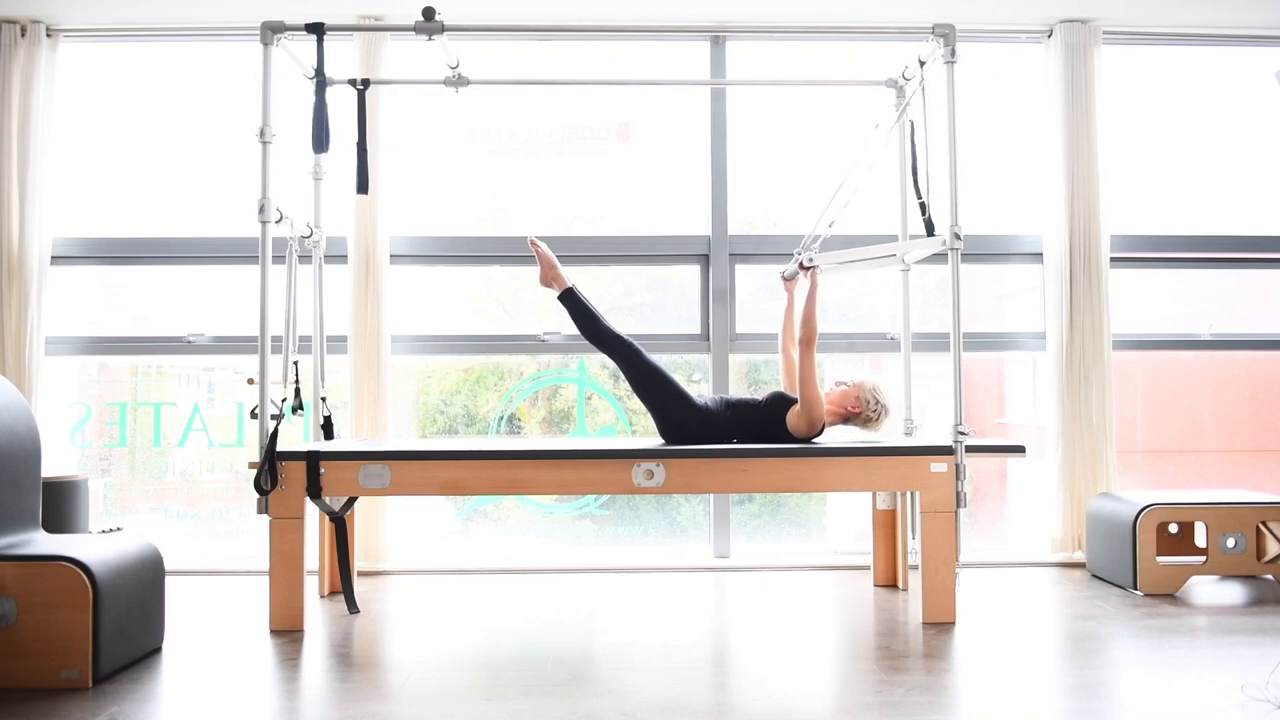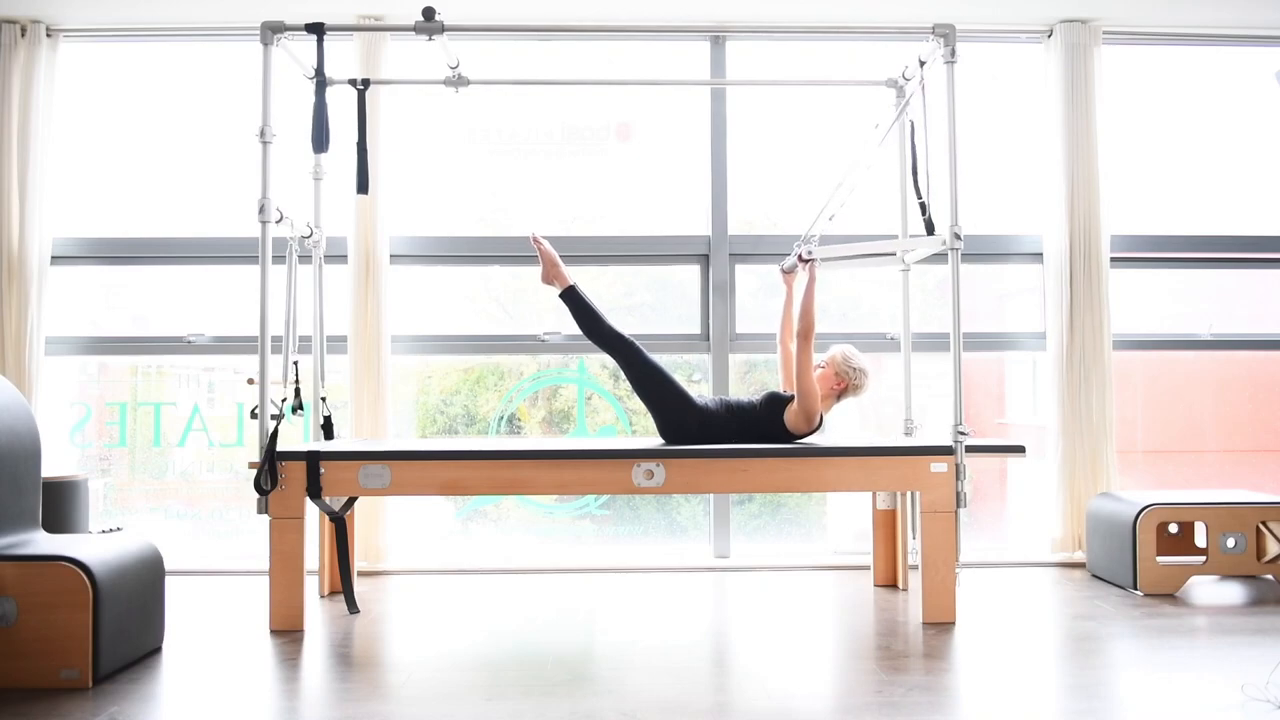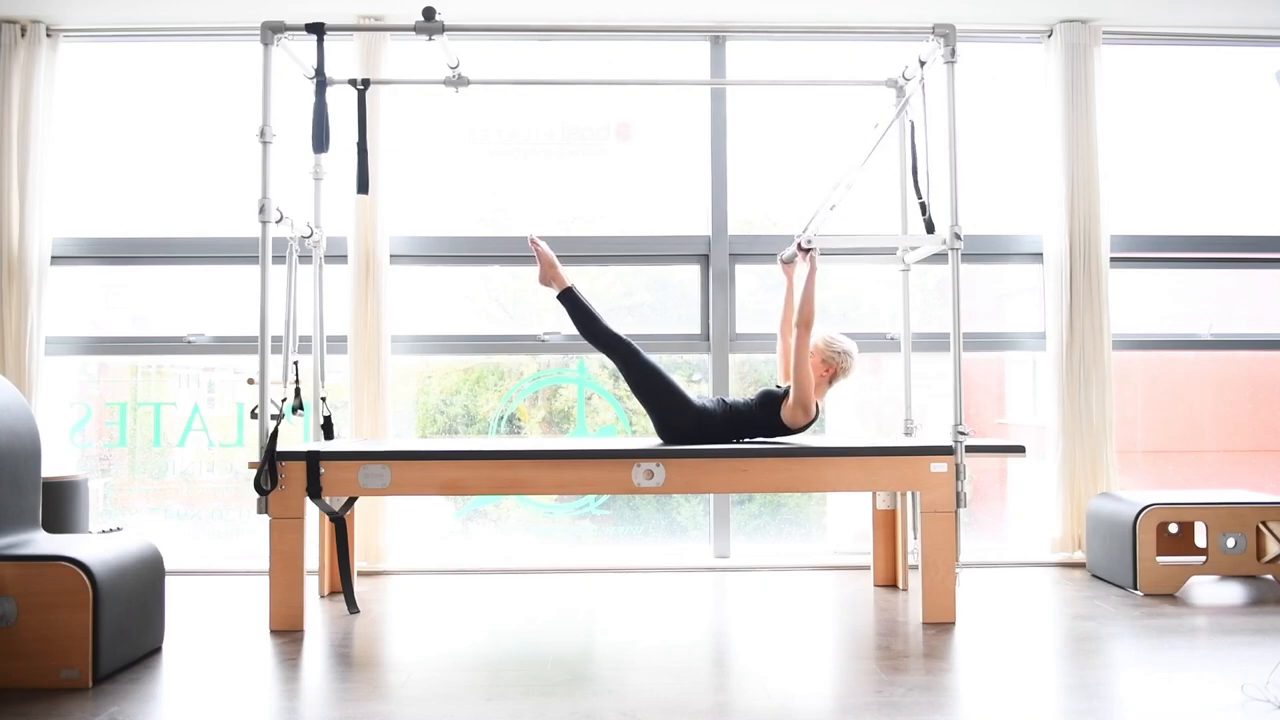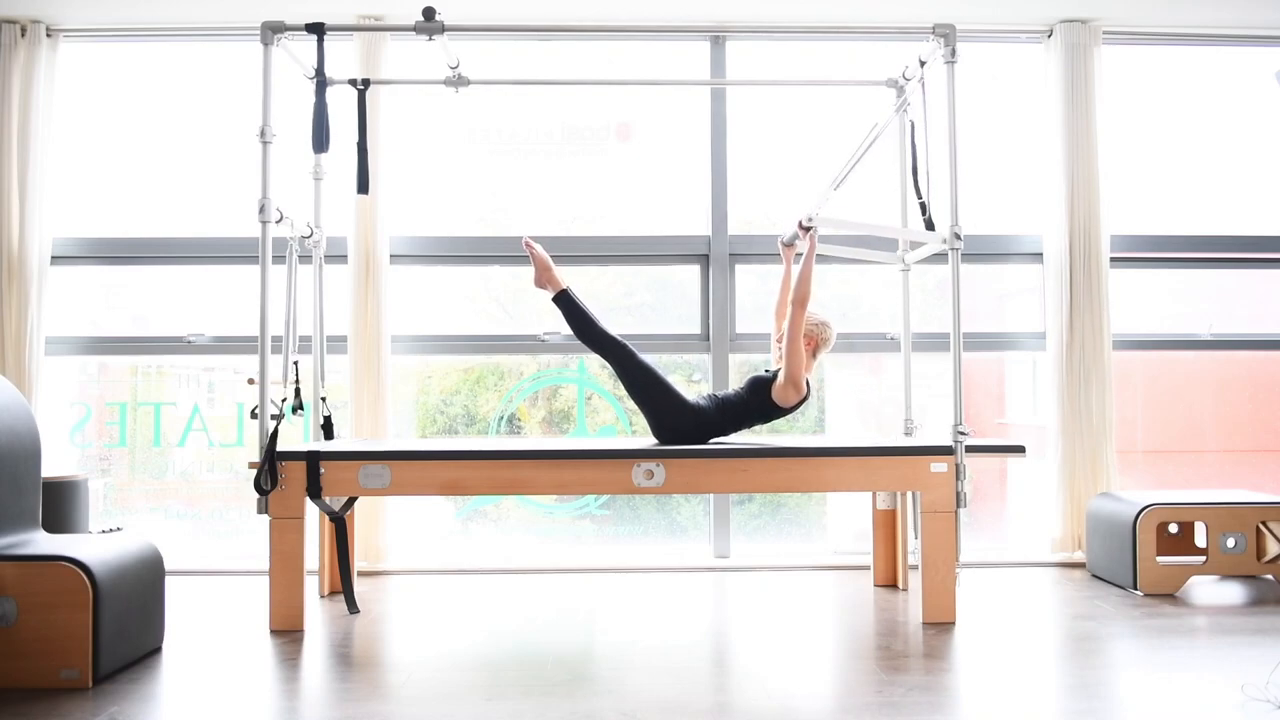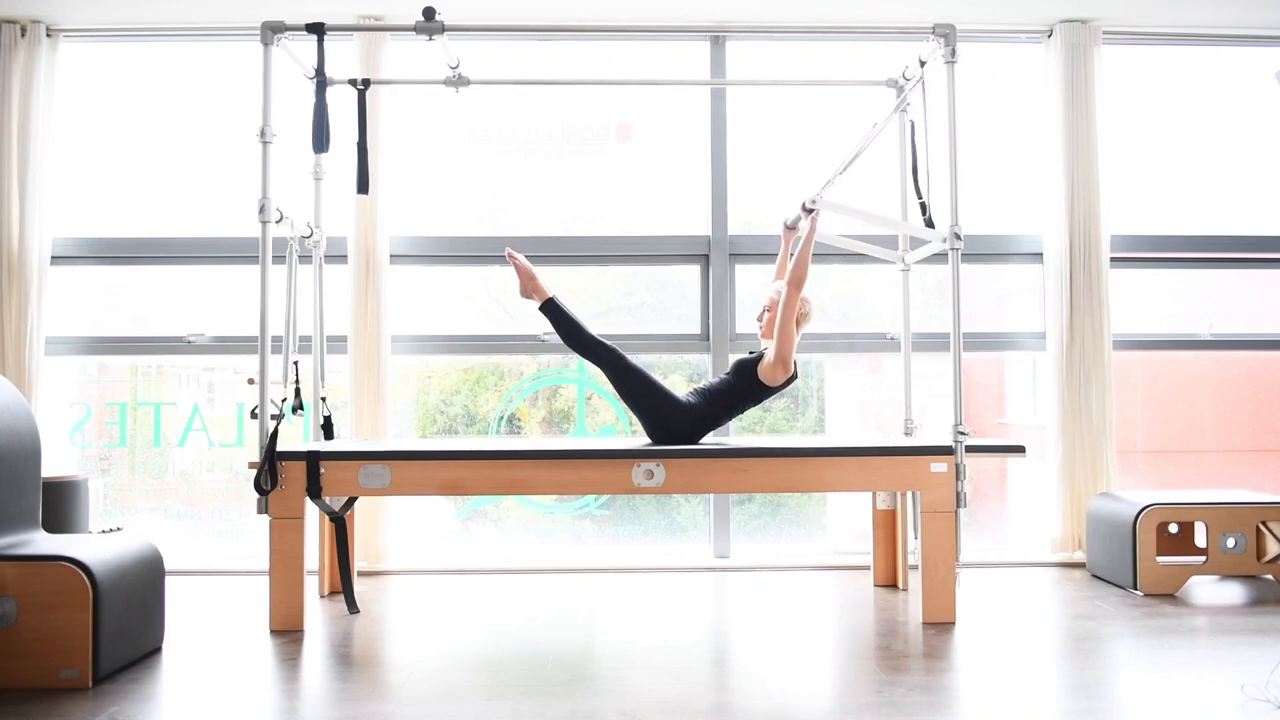
dt=1s
person 1, frame 1
left shoulder: (811, 420)
right shoulder: (801, 413)
left elbow: (806, 345)
right elbow: (789, 347)
left wrist: (813, 288)
right wrist: (791, 295)
left hip: (694, 425)
right hip: (695, 421)
left knee: (622, 346)
right knee: (620, 346)
left ankle: (560, 282)
person 1, frame 2
left shoulder: (808, 413)
right shoulder: (796, 406)
left elbow: (803, 339)
right elbow: (786, 341)
left wrist: (811, 281)
right wrist: (789, 288)
left hip: (693, 425)
right hip: (695, 422)
left knee: (624, 346)
left ankle: (562, 280)
person 1, frame 3
left shoulder: (803, 407)
right shoulder: (793, 397)
left elbow: (802, 329)
right elbow: (787, 334)
left wrist: (811, 272)
right wrist: (790, 279)
left hip: (692, 425)
right hip: (693, 423)
left knee: (622, 348)
left ankle: (559, 281)
person 1, frame 4
left shoulder: (794, 385)
right shoulder: (783, 378)
left elbow: (799, 308)
right elbow: (783, 312)
left wrist: (810, 251)
right wrist: (788, 262)
left hip: (687, 425)
right hip: (687, 425)
left knee: (618, 350)
left ankle: (555, 283)
person 1, frame 5
left shoulder: (779, 363)
right shoulder: (769, 358)
left elbow: (793, 288)
right elbow: (780, 292)
left wrist: (810, 231)
right wrist: (786, 241)
left hip: (679, 424)
right hip: (679, 425)
left knee: (607, 353)
left ankle: (539, 291)
